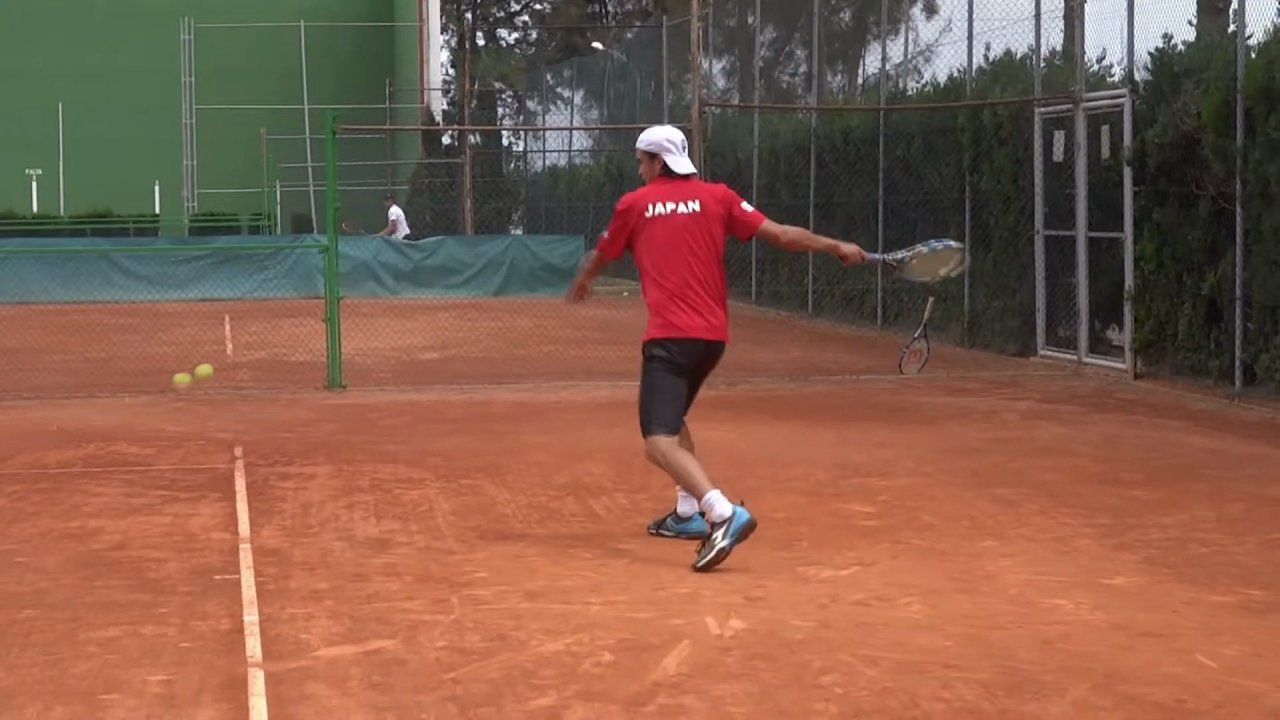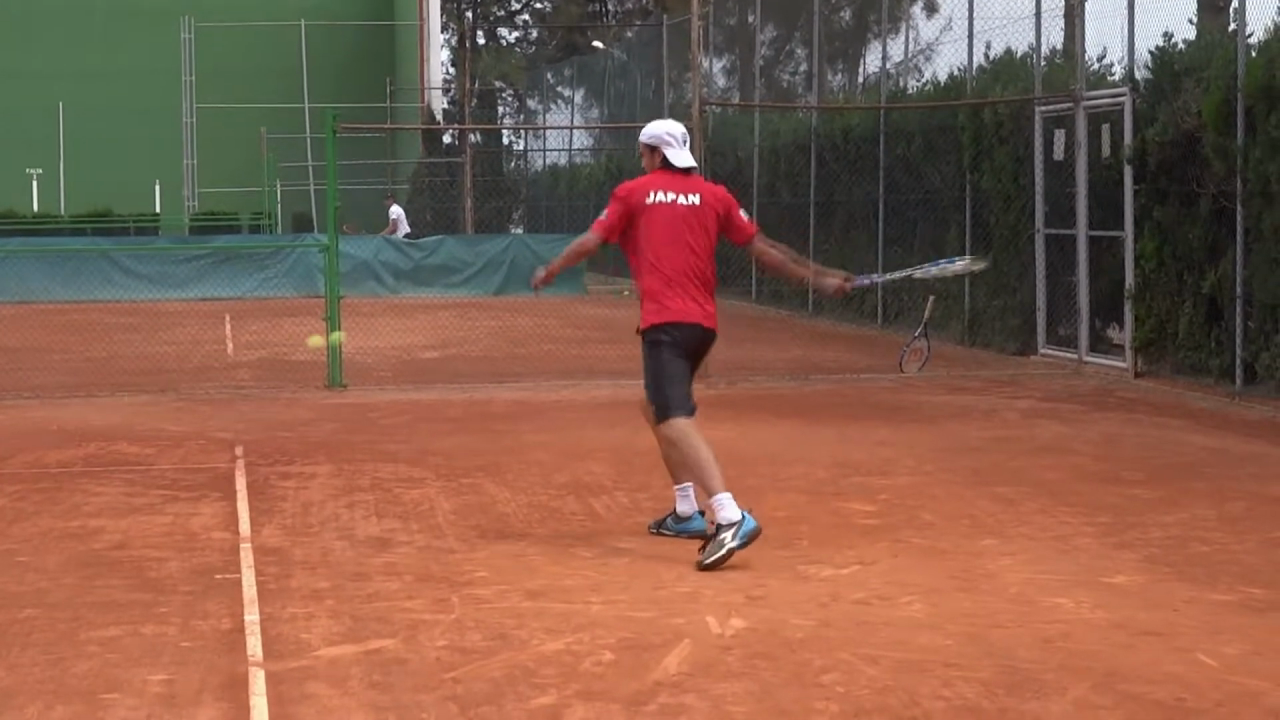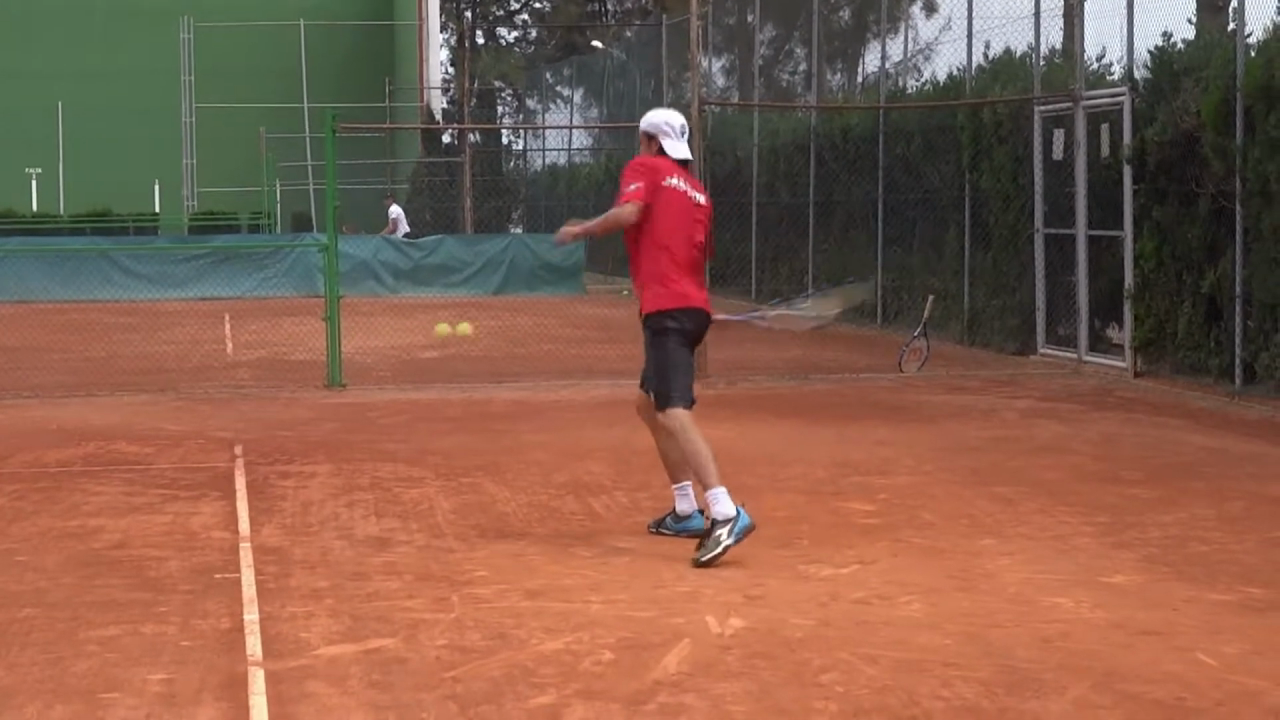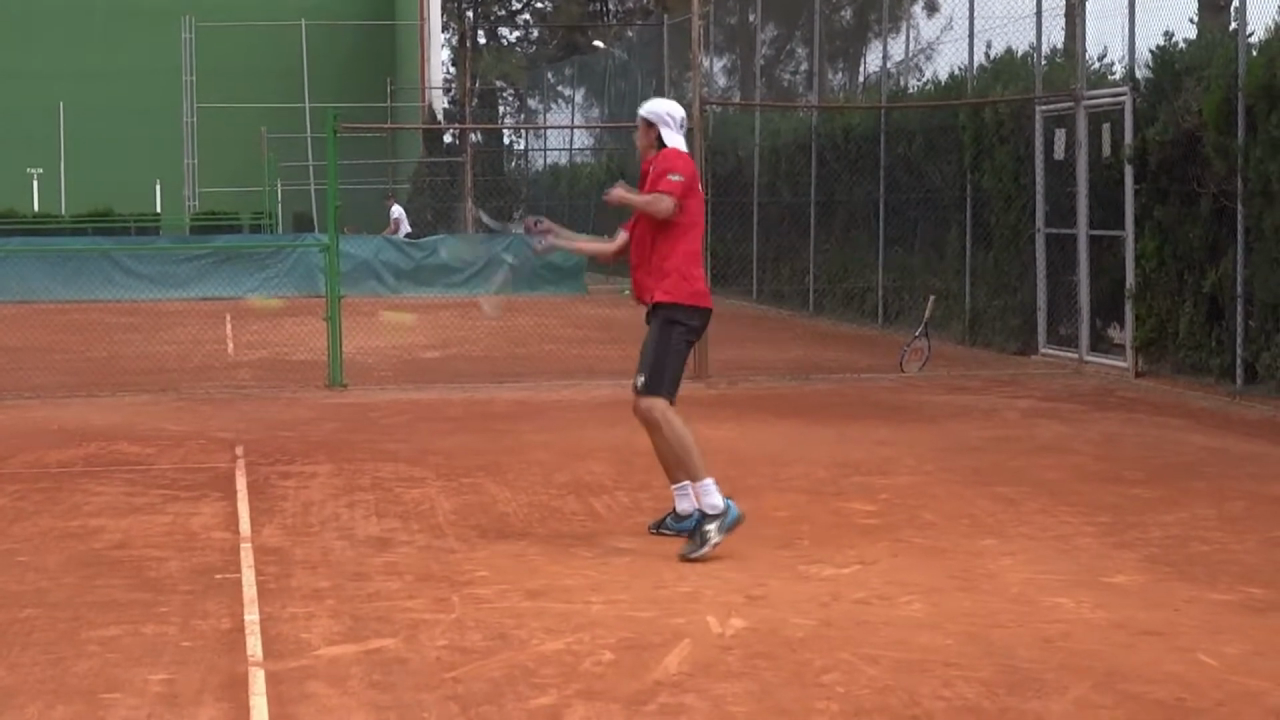
dt=0.1s
person 1, frame 1
left shoulder: (632, 203)
right shoulder: (718, 196)
left elbow: (599, 257)
right elbow: (779, 235)
left wrist: (579, 282)
right wrist: (837, 247)
left hip: (668, 334)
right hip: (712, 334)
left knee: (659, 444)
right knee: (670, 418)
left ankle: (725, 514)
right ankle: (687, 513)
person 1, frame 2
left shoulder: (632, 191)
right shoulder: (715, 194)
left elbow: (590, 241)
right elbow: (762, 249)
left wrist: (549, 270)
right wrist: (817, 276)
left hip: (665, 321)
right hip: (701, 322)
left knee: (675, 426)
right knee: (657, 409)
left ankle: (735, 521)
right ankle: (687, 512)
person 1, frame 3
left shoulder: (645, 169)
right shoulder: (697, 193)
left elbow: (626, 215)
left wrist: (579, 230)
left hip: (669, 309)
right hip: (689, 308)
left knee: (672, 412)
right knee: (650, 403)
left ankle: (726, 513)
right ankle: (687, 510)
person 1, frame 4
left shoulder: (672, 160)
right shoulder: (658, 171)
left elbow: (664, 208)
right elbow: (618, 248)
left wrist: (622, 198)
right wrist: (562, 238)
left hip: (677, 302)
right hip: (668, 304)
left knee: (653, 405)
right knee: (648, 408)
left ankle: (715, 506)
right ankle: (688, 507)
